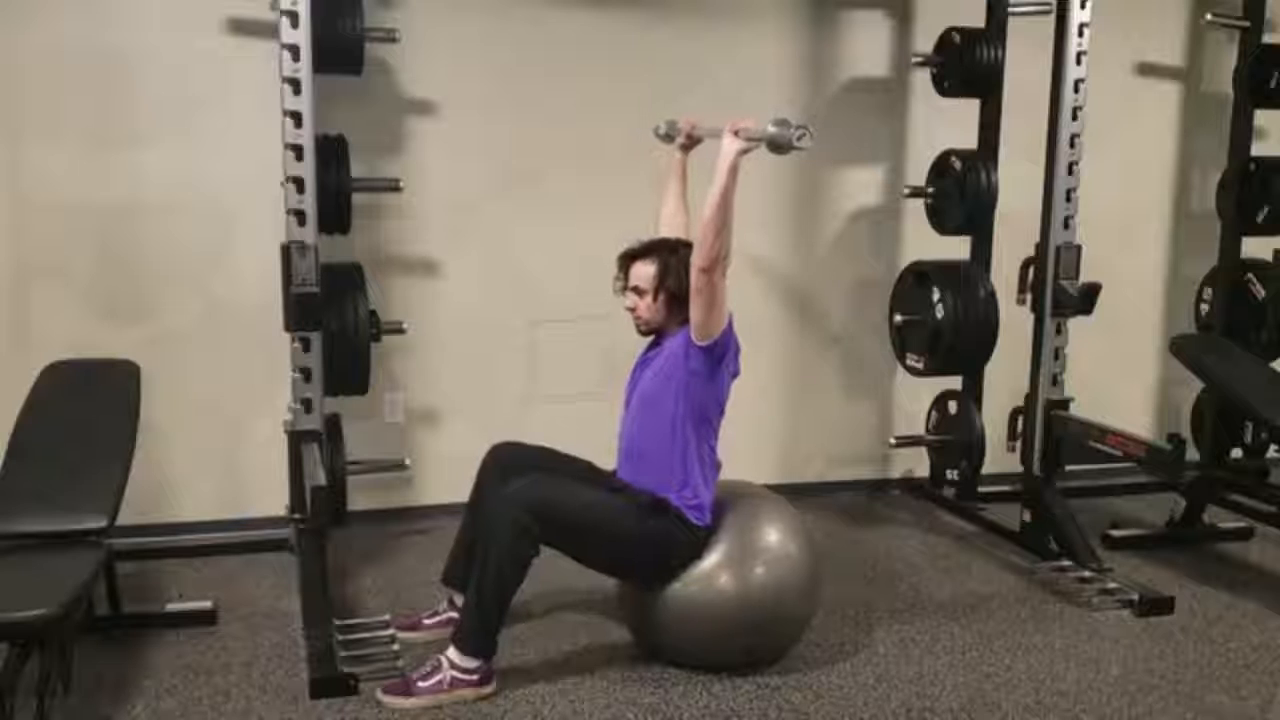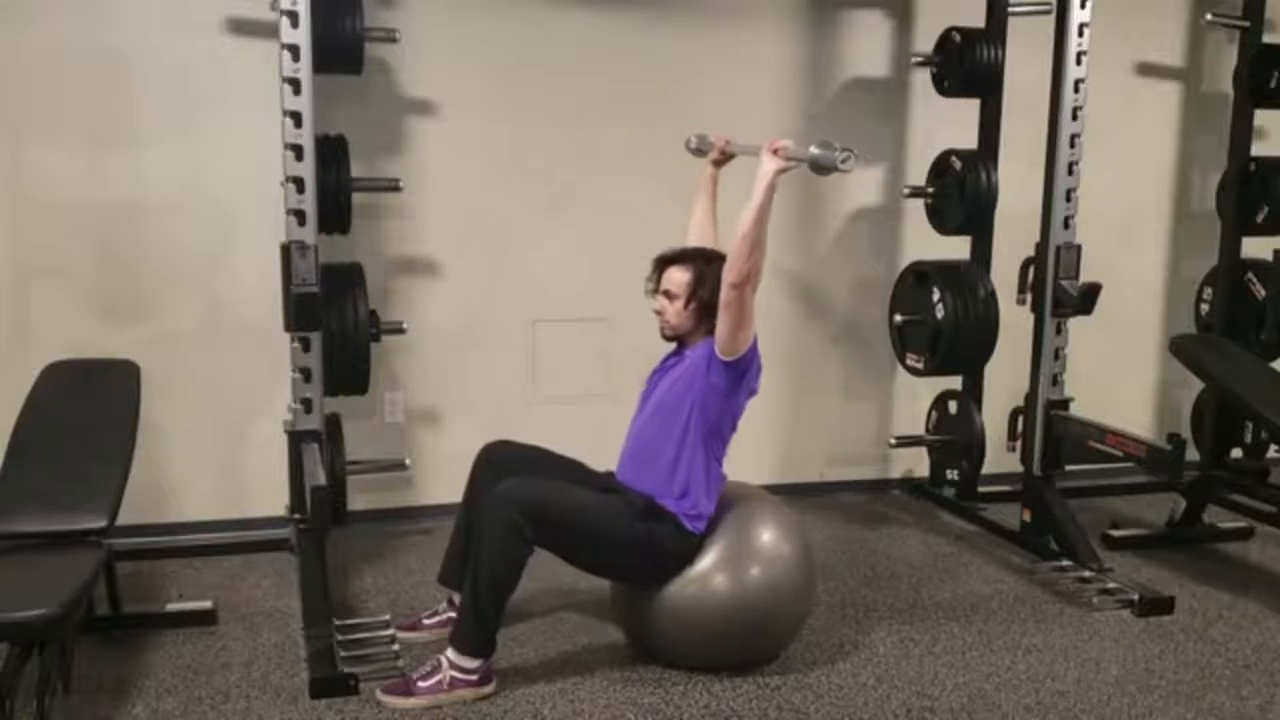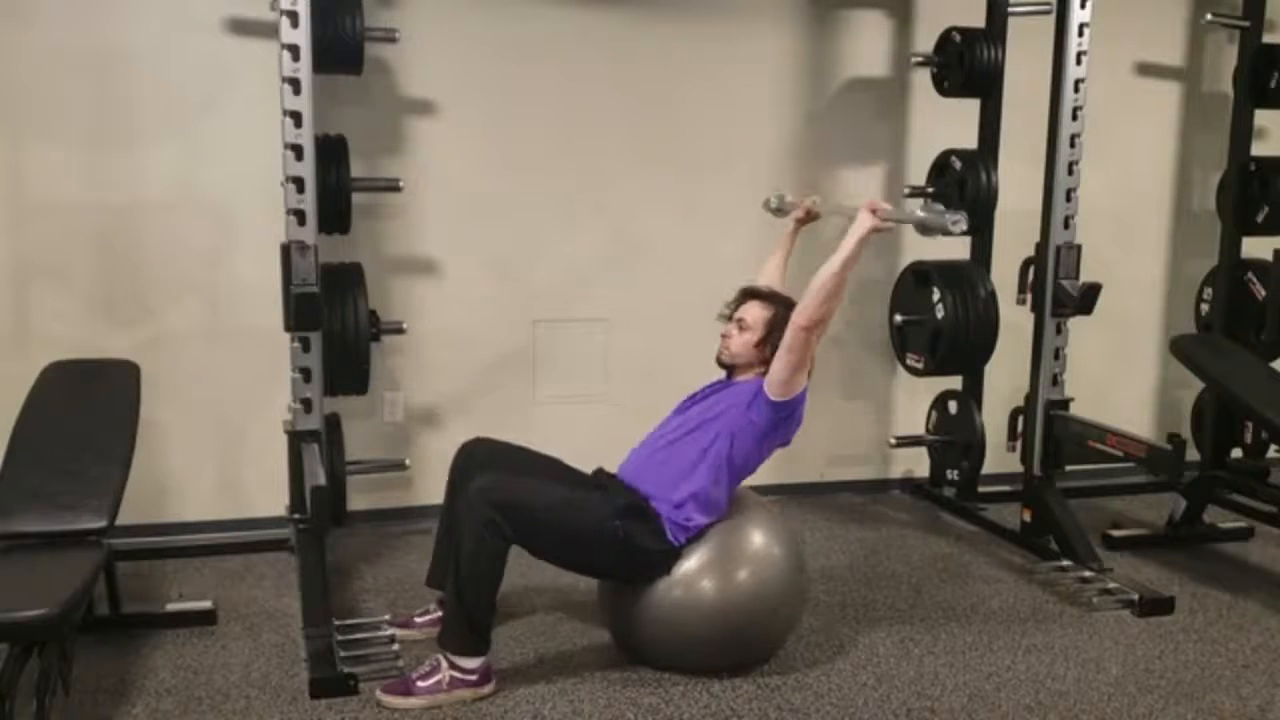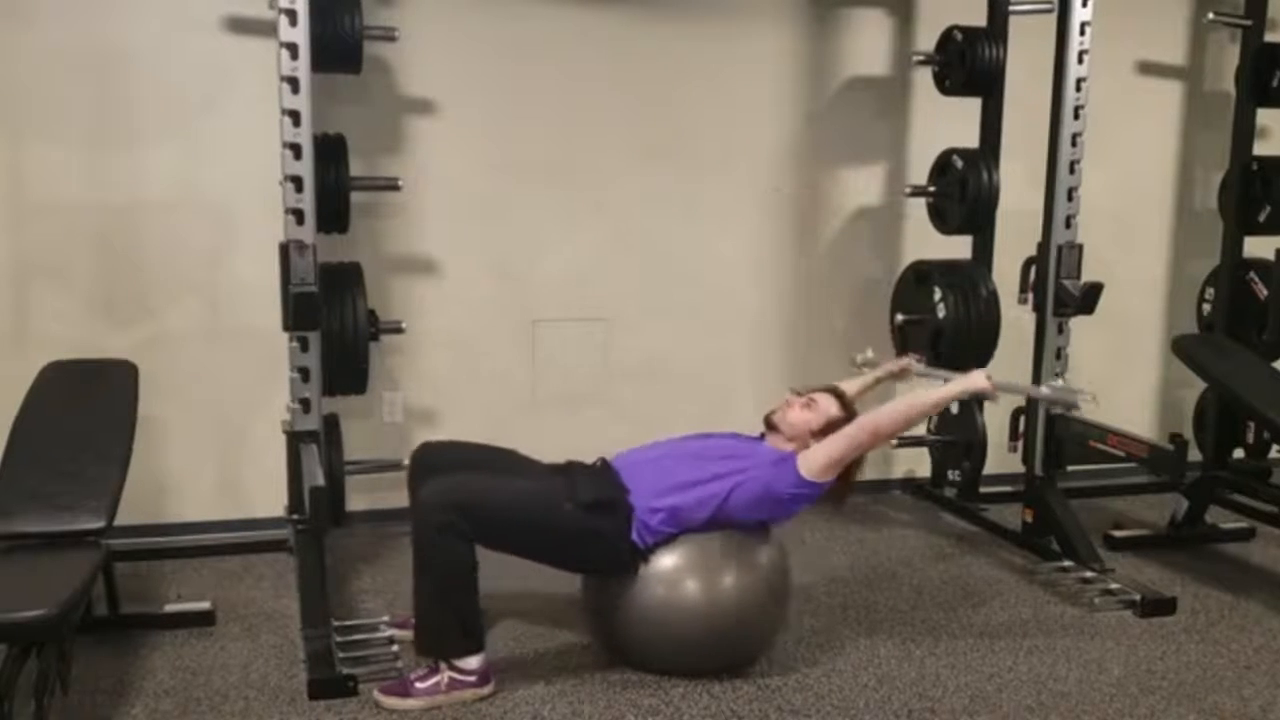
dt=0.7s
person 1, frame 1
left shoulder: (704, 349)
right shoulder: (665, 340)
left elbow: (706, 262)
right elbow: (672, 236)
left wrist: (728, 161)
right wrist: (679, 156)
left hip: (667, 527)
right hip: (633, 497)
left knee: (521, 501)
right knee: (506, 461)
left ankle: (469, 664)
right ankle: (460, 602)
person 1, frame 2
left shoulder: (725, 361)
right shoulder: (689, 349)
left elbow: (738, 276)
right elbow: (699, 253)
left wrist: (766, 179)
right wrist: (710, 172)
left hip: (659, 532)
right hip: (625, 499)
left knee: (511, 500)
right knee: (499, 460)
left ankle: (467, 665)
right ankle: (460, 602)
person 1, frame 3
left shoulder: (770, 403)
right shoulder: (732, 385)
left elbow: (806, 321)
right elbow: (763, 298)
left wrist: (856, 235)
right wrist: (791, 228)
left hip: (642, 534)
right hip: (613, 497)
left knee: (486, 498)
right knee: (478, 457)
left ankle: (466, 665)
right ankle: (452, 604)
person 1, frame 4
left shoulder: (790, 479)
right shoulder: (756, 449)
left elbow: (872, 428)
right elbow: (824, 397)
left wrist: (961, 386)
right wrist: (880, 373)
left hip: (604, 521)
right hip: (589, 483)
left knee: (440, 501)
right knee: (432, 461)
left ankle: (461, 665)
right ankle: (442, 610)
